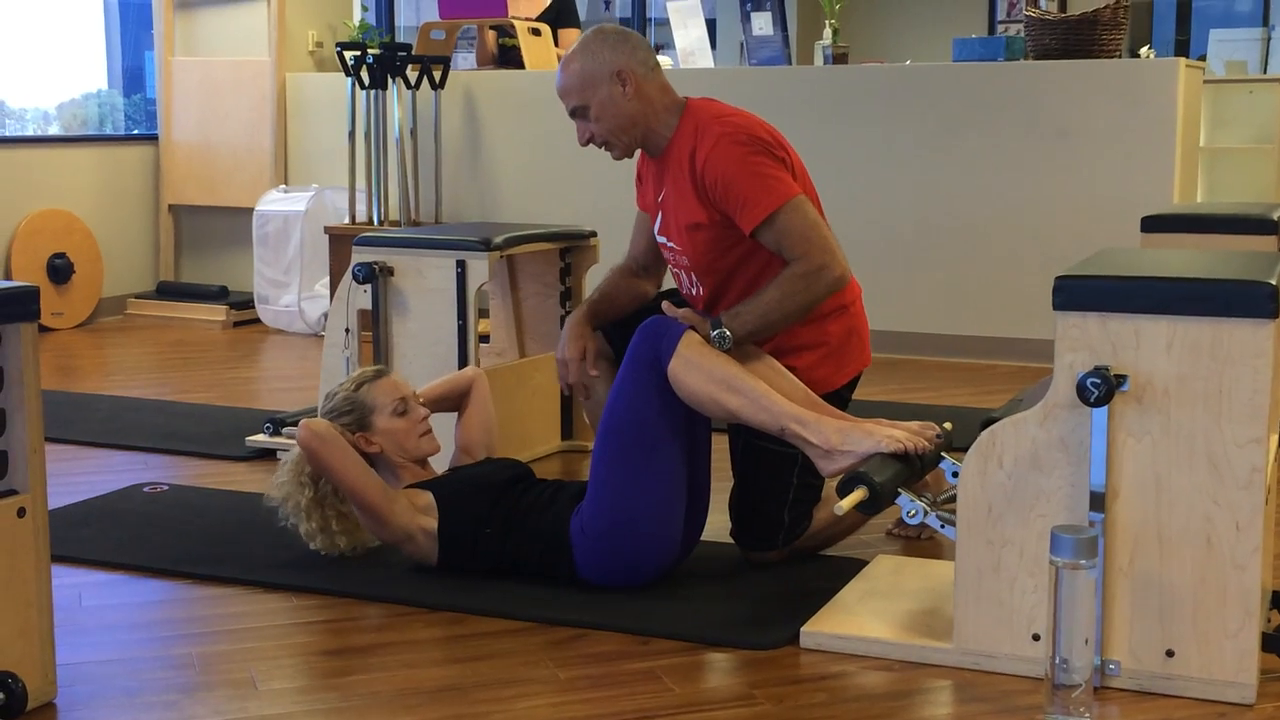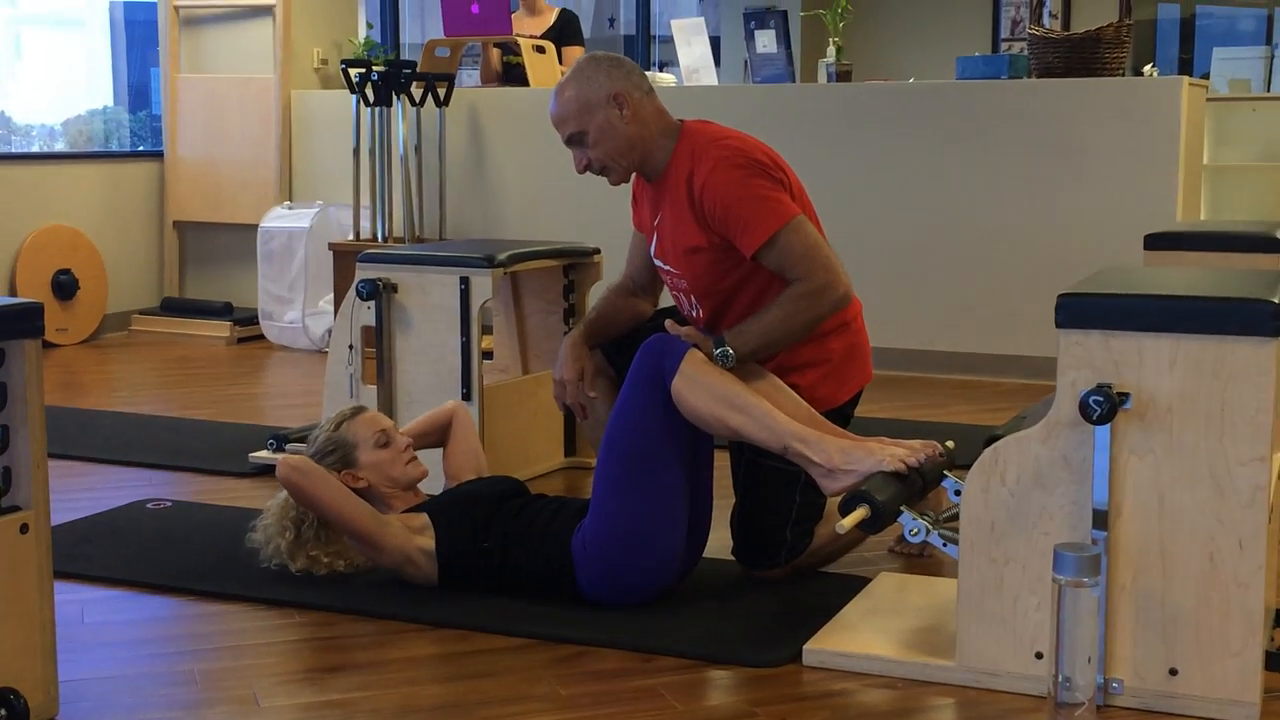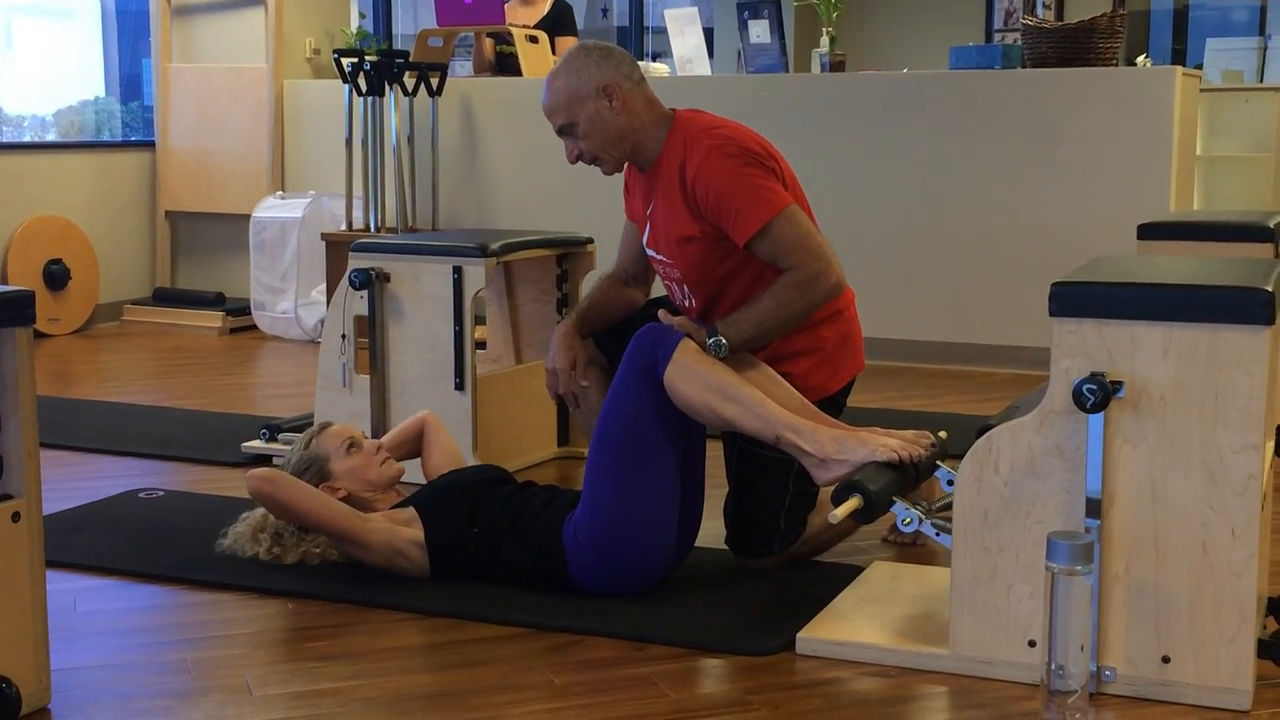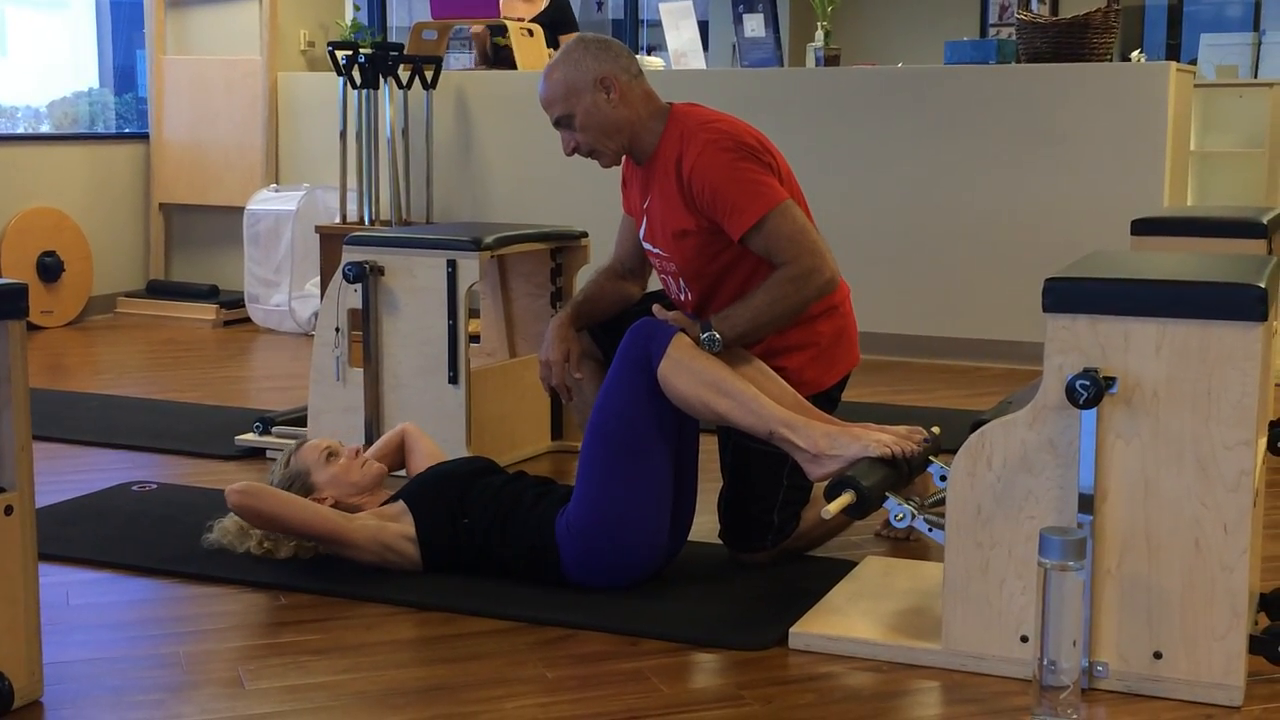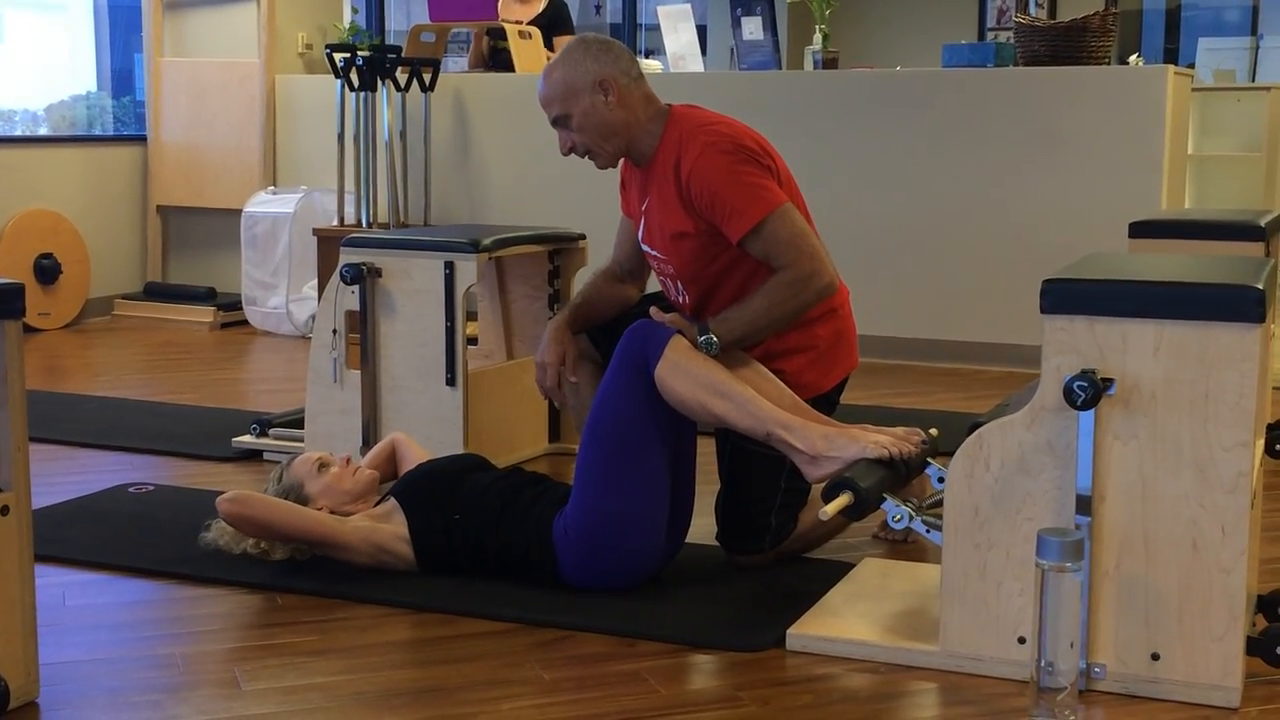
dt=1s
person 1, frame 1
left shoulder: (462, 475)
right shoulder: (402, 518)
left elbow: (473, 377)
right elbow: (311, 431)
left wrist: (407, 396)
right wrist: (380, 413)
left hip: (653, 530)
right hip: (610, 545)
left knee: (701, 333)
right knee: (658, 338)
left ankle: (857, 435)
right ankle: (825, 439)
person 1, frame 2
left shoulder: (455, 501)
right shoulder: (398, 542)
left elbow: (455, 411)
right elbow: (289, 467)
left wrist: (394, 436)
right wrist: (359, 450)
left hip: (653, 548)
right hip: (611, 562)
left knee: (698, 354)
right knee: (662, 357)
left ankle: (850, 455)
right ankle: (828, 457)
person 1, frame 3
left shoulder: (437, 497)
right shoulder: (383, 536)
left elbow: (426, 420)
right elbow: (260, 480)
left wrist: (375, 453)
right wrist: (336, 464)
left hip: (639, 537)
right hip: (602, 553)
left knee: (696, 342)
right knee: (654, 346)
left ankle: (839, 443)
right ankle: (820, 447)
person 1, frame 4
left shoulder: (423, 496)
right shoulder: (374, 533)
left elbow: (407, 428)
right elbow: (241, 496)
left wrist: (369, 464)
right wrist: (319, 479)
left hip: (632, 531)
right hip: (595, 547)
left knee: (689, 337)
right knee: (648, 340)
left ankle: (829, 438)
right ankle: (813, 444)
person 1, frame 5
left shoulder: (414, 499)
right shoulder: (368, 534)
left elbow: (398, 436)
right elbow: (233, 505)
left wrist: (365, 470)
right wrist: (310, 490)
left hip: (628, 532)
right hip: (592, 548)
left knee: (682, 338)
right knee: (644, 343)
left ankle: (827, 439)
right ankle: (810, 445)
person 2, frame 1
left shoulder: (725, 146)
right shoulder: (654, 154)
left elbow: (825, 270)
right elbow: (641, 271)
left wrist: (716, 333)
right wrist: (582, 318)
left hip: (800, 354)
right hip: (730, 329)
left knee: (765, 544)
right knee: (594, 337)
person 2, frame 2
left shoulder: (723, 168)
right shoulder: (648, 175)
left elbow: (828, 288)
right elbow: (637, 291)
left wrist: (720, 352)
right wrist: (579, 339)
left hip: (801, 367)
right hip: (728, 344)
left knee: (768, 561)
right knee: (593, 359)
person 2, frame 3
left shoulder: (716, 158)
right shoulder: (641, 165)
left elbow: (821, 278)
right elbow: (628, 280)
left wrist: (712, 341)
right wrist: (571, 328)
left hip: (795, 359)
right hip: (718, 333)
left knee: (759, 549)
right knee: (584, 349)
person 2, frame 4
left shoulder: (712, 151)
right shoulder: (638, 157)
left elbow: (815, 273)
right elbow: (625, 275)
left wrist: (706, 335)
right wrist: (566, 321)
left hip: (788, 354)
right hip: (713, 327)
left knee: (753, 543)
right knee: (579, 342)
person 2, frame 5
left shoulder: (710, 154)
right shoulder: (638, 159)
left elbow: (814, 277)
right elbow: (623, 277)
left wrist: (704, 338)
right wrist: (563, 324)
left hip: (787, 357)
right hip: (714, 331)
left knee: (750, 547)
right knee: (577, 343)
